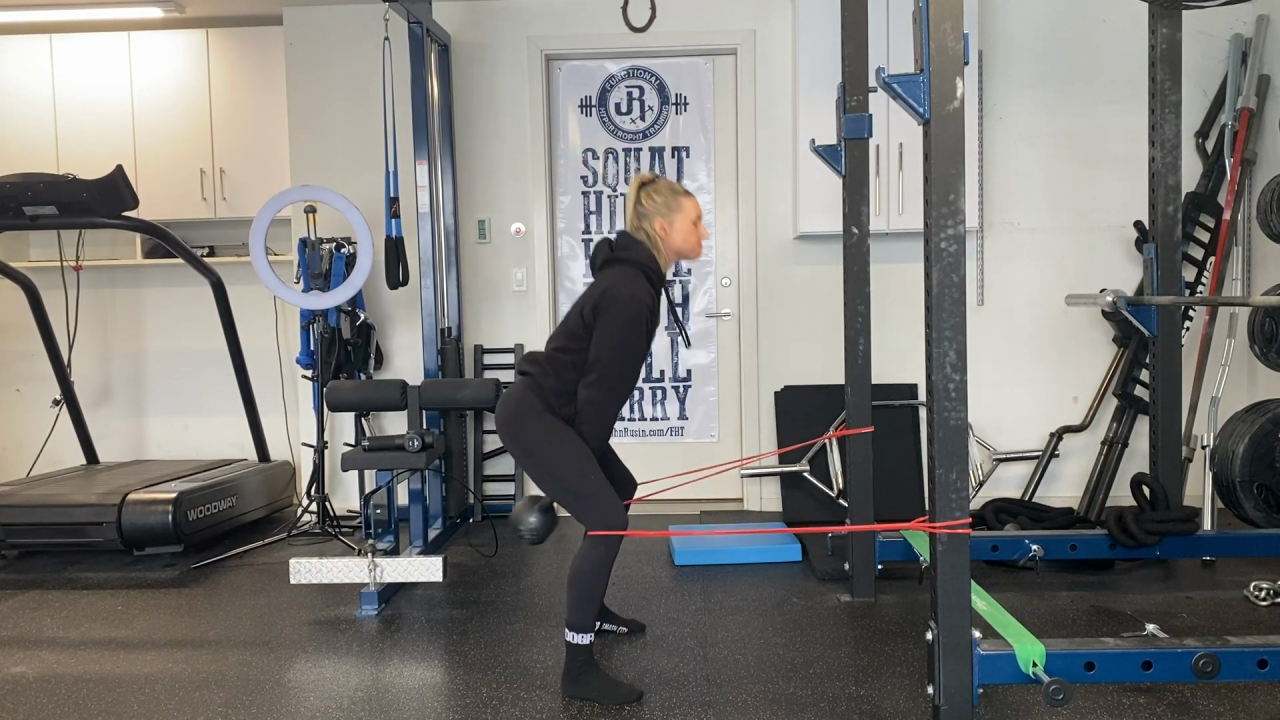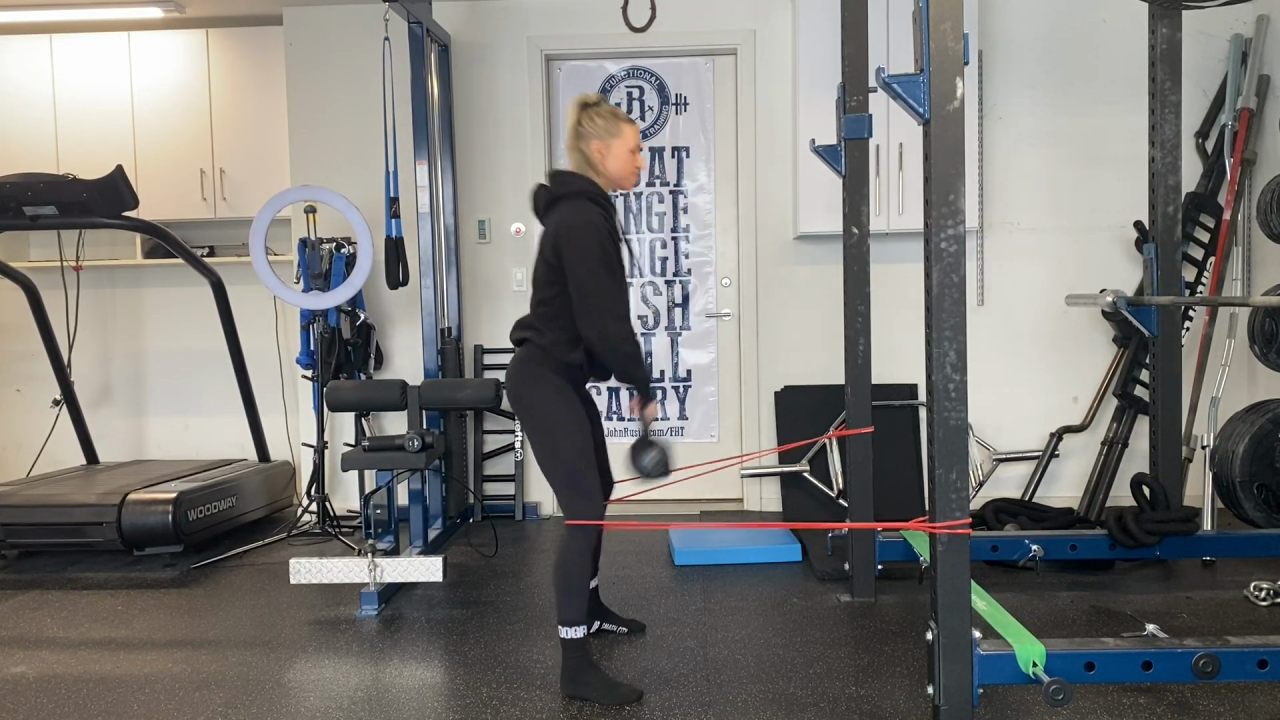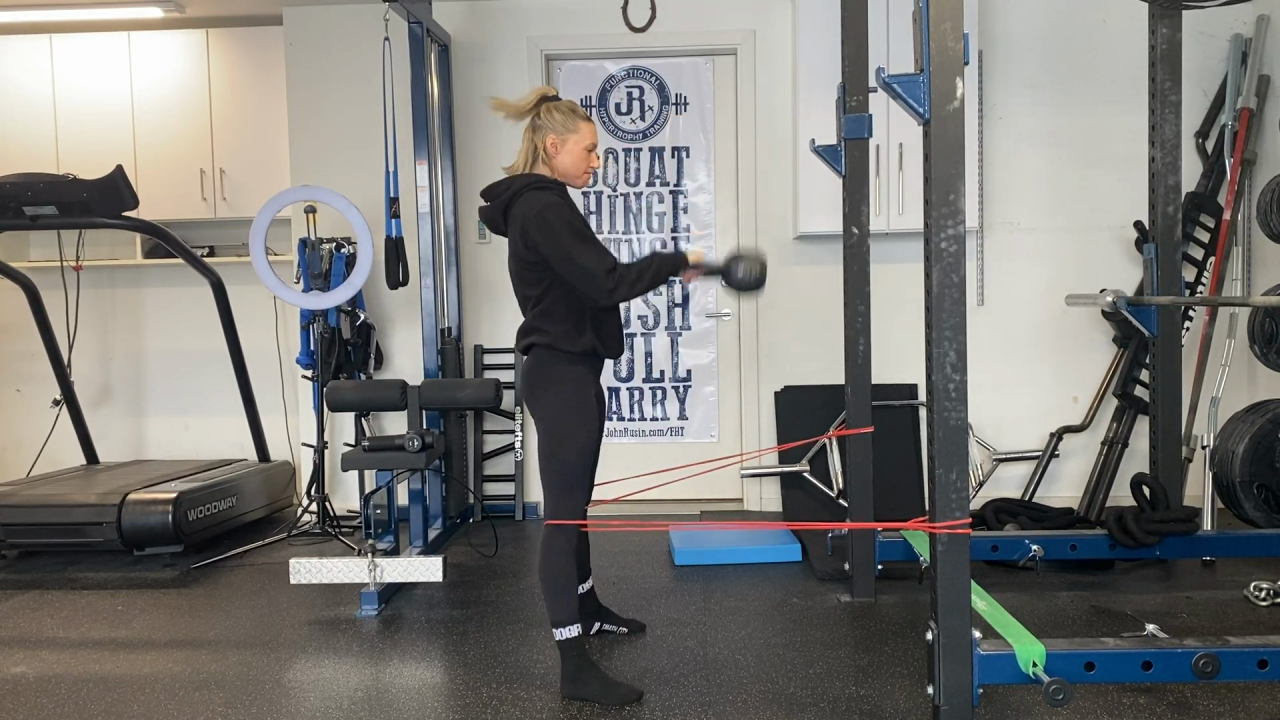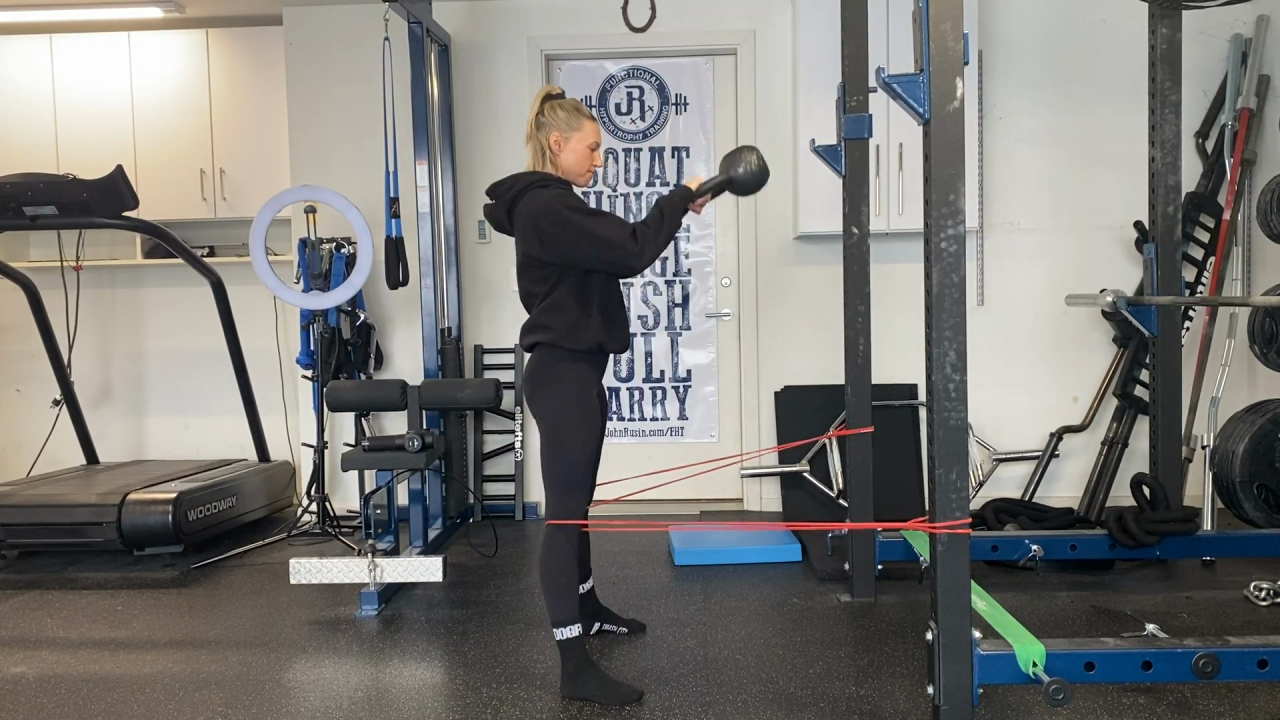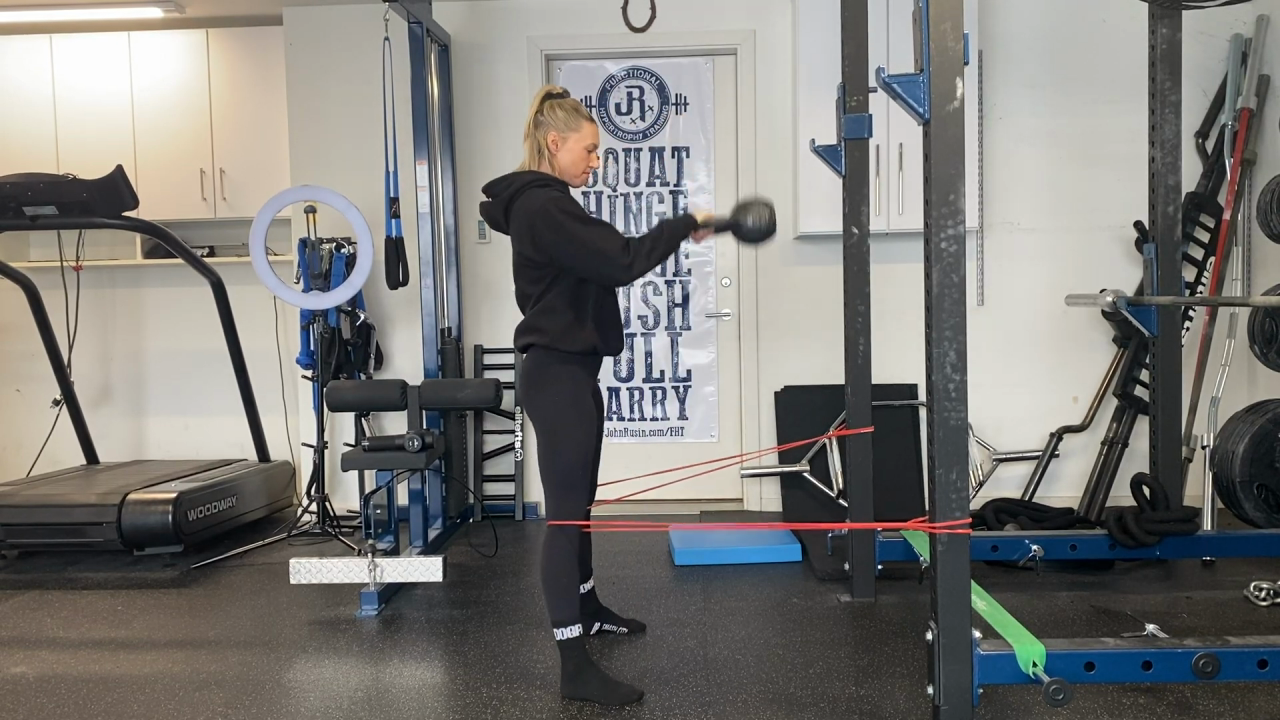
dt=0.2s
person 1, frame 1
left shoulder: (636, 278)
right shoulder: (630, 292)
left elbow: (599, 382)
right elbow: (602, 389)
left wrist: (593, 466)
right wrist: (585, 468)
left hip: (551, 408)
right hip: (533, 414)
left knee: (619, 492)
right knee: (605, 519)
left ankle: (591, 609)
right ankle: (578, 667)
person 1, frame 2
left shoulder: (587, 211)
right shoulder: (580, 218)
left elbow: (602, 316)
right elbow: (603, 322)
left wrist: (632, 382)
right wrist: (643, 386)
left hip: (561, 375)
right hip: (545, 379)
left knee: (597, 488)
right knee: (584, 509)
left ankle: (589, 607)
right ankle: (575, 664)
person 1, frame 3
left shoulder: (544, 204)
right shoulder: (538, 208)
left elbow: (592, 278)
right elbow: (605, 281)
left wrist: (669, 265)
right wrist: (677, 262)
left hip: (572, 370)
right hip: (561, 375)
left knee: (576, 501)
right knee: (565, 512)
left ankle: (586, 608)
right ankle: (574, 665)
person 1, frame 4
left shoulder: (550, 204)
right shoulder: (545, 207)
left elbow: (615, 249)
right elbow: (629, 252)
left wrist: (676, 206)
right wrist: (679, 198)
left hip: (574, 370)
right hip: (563, 374)
left knee: (577, 503)
right knee: (565, 513)
left ankle: (586, 608)
right ankle: (575, 667)
person 1, frame 5
left shoulder: (545, 205)
right shoulder: (540, 208)
left elbow: (609, 255)
right elbow: (622, 261)
left wrist: (680, 227)
right wrist: (685, 225)
left hip: (571, 371)
right hip: (556, 375)
left knee: (580, 501)
right knee: (566, 512)
left ankle: (587, 607)
right ankle: (575, 667)
